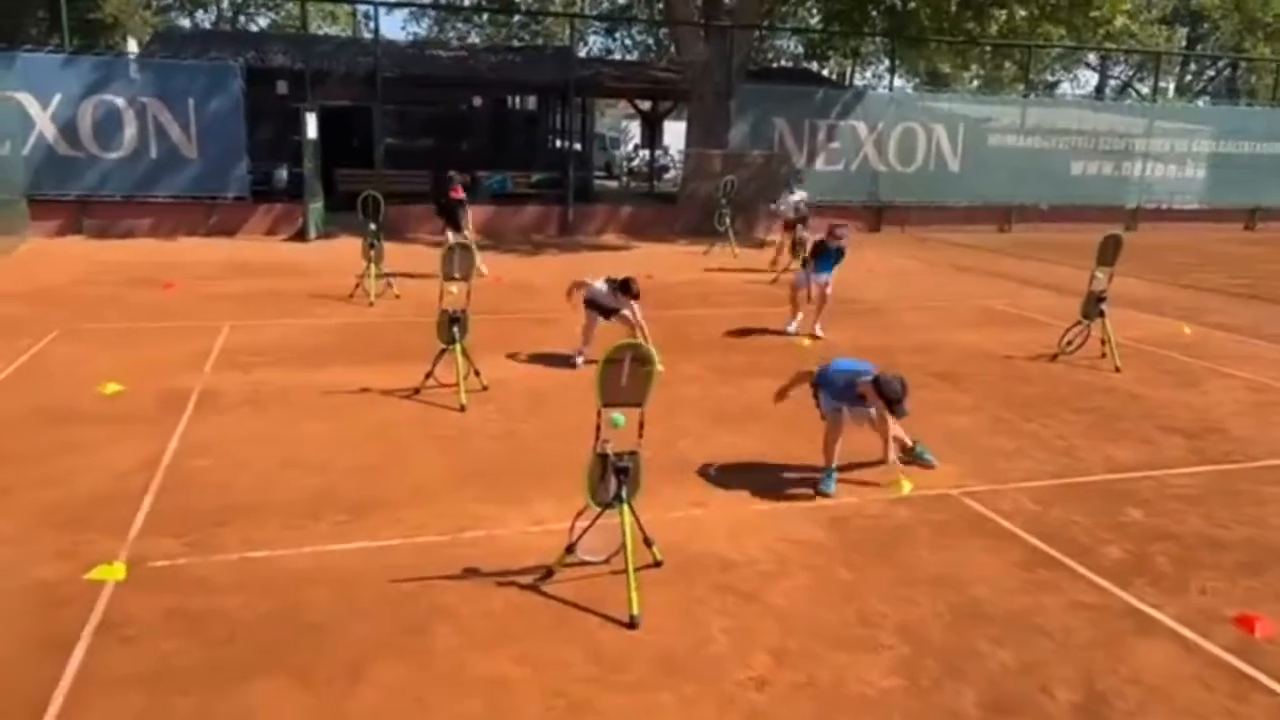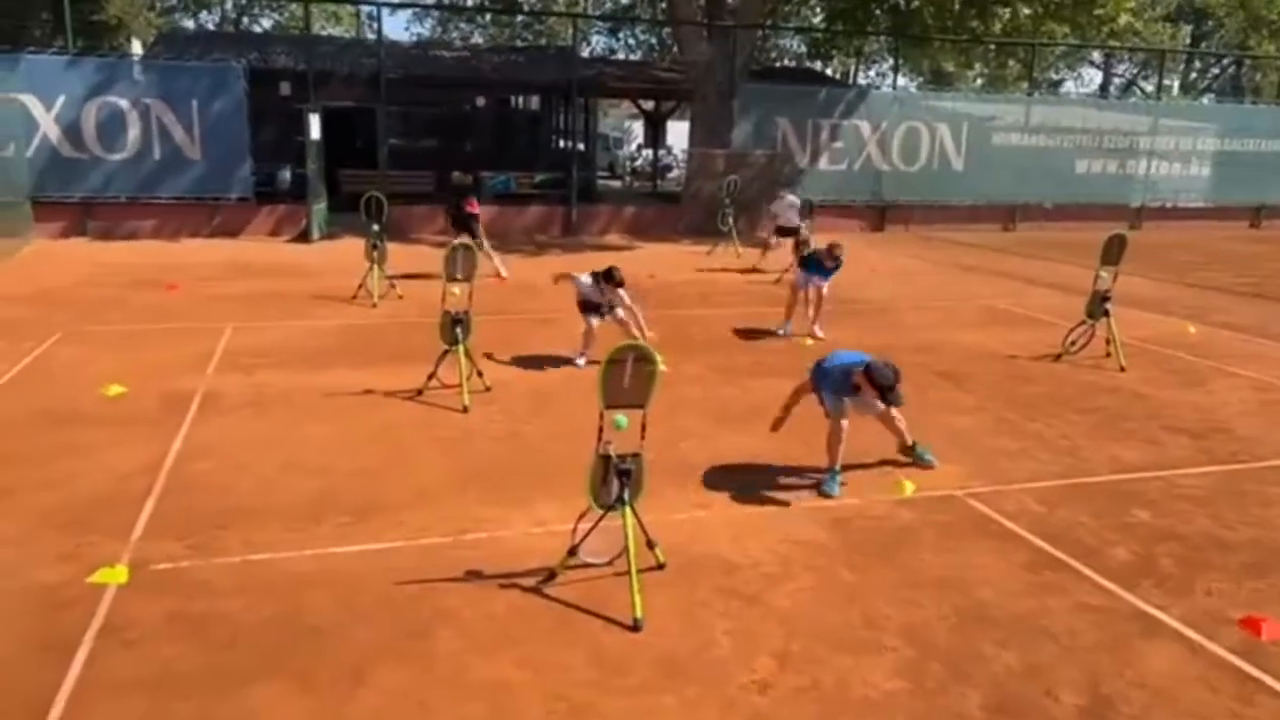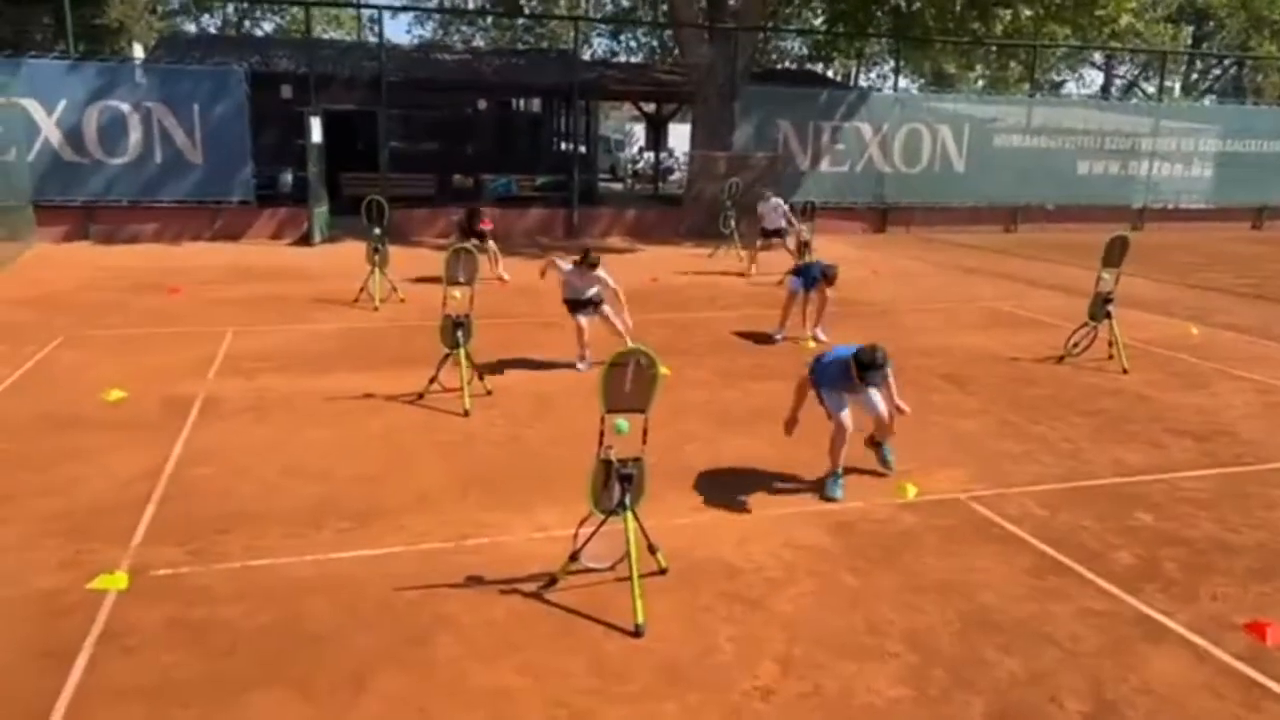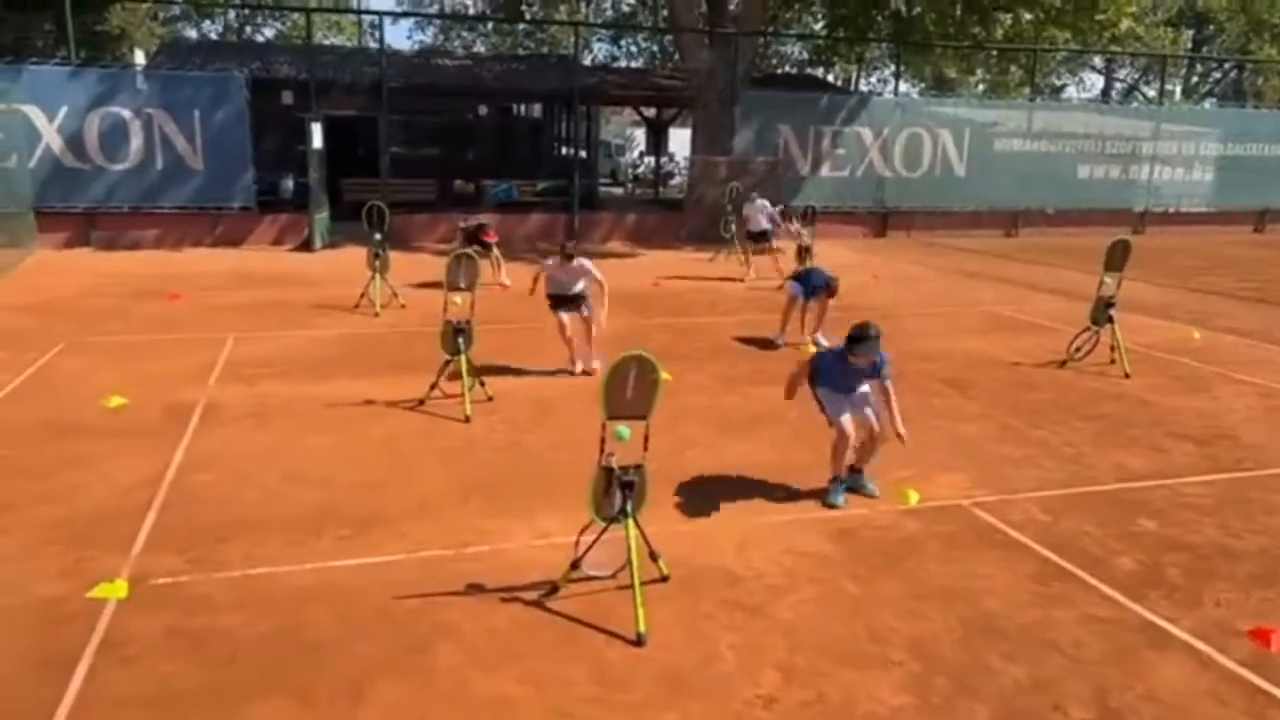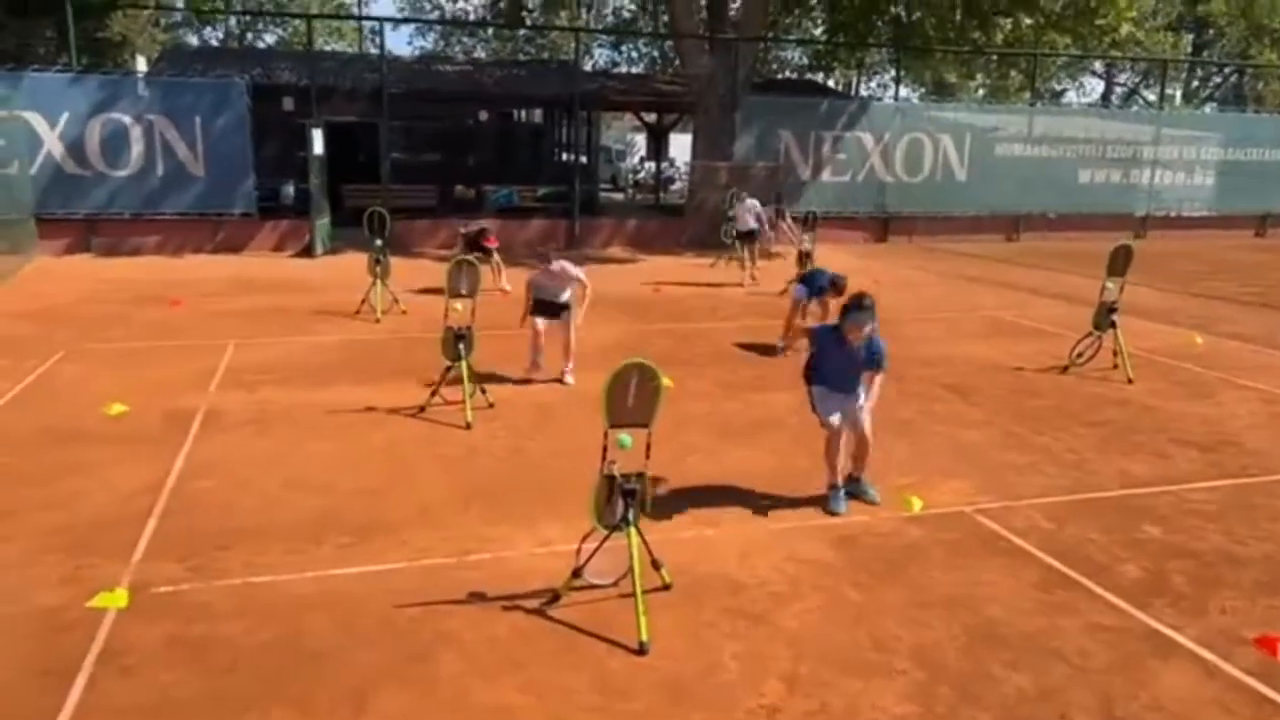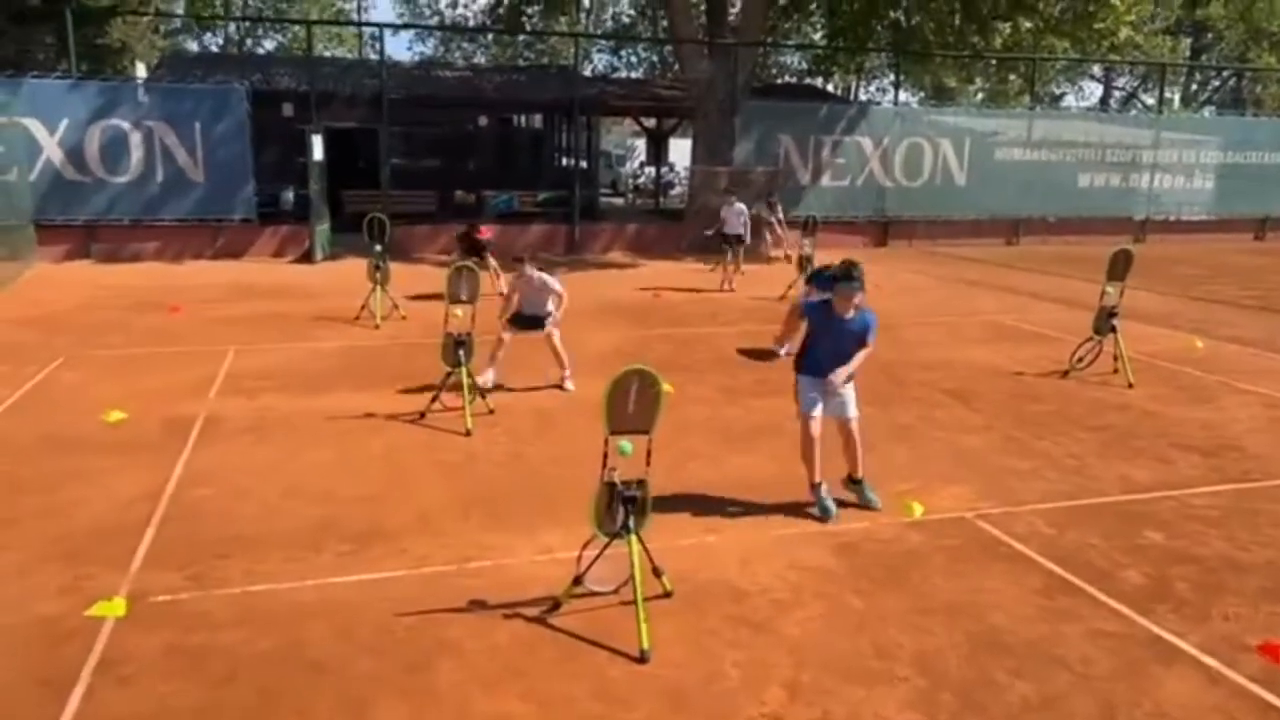
dt=0.1s
person 1, frame 1
left shoulder: (880, 390)
right shoulder: (837, 380)
left elbow: (884, 419)
right elbow: (808, 375)
left wrist: (889, 451)
right wrist: (786, 388)
left hip: (857, 393)
right hip: (828, 389)
left knee: (878, 423)
right knee: (836, 424)
left ankle: (910, 449)
right ankle: (829, 472)
person 1, frame 2
left shoulder: (877, 375)
right shoulder: (831, 375)
left elbow: (893, 392)
right elbow: (803, 388)
left wrist: (890, 409)
right wrist: (784, 413)
left hip: (857, 385)
right hip: (830, 387)
left knee: (889, 416)
right knee: (840, 424)
left ankle: (909, 446)
right ankle: (832, 473)
person 1, frame 3
left shoulder: (877, 369)
right shoulder: (829, 369)
right elbow: (804, 383)
left wrist: (895, 400)
right wrist: (793, 414)
right hip: (830, 385)
left knee: (886, 420)
right knee: (844, 425)
left ankle: (877, 441)
right ankle: (834, 475)
person 1, frame 4
left shoulder: (879, 360)
right shoulder: (830, 359)
left elbow: (886, 388)
right elbow: (803, 367)
left wrist: (896, 422)
right wrist: (792, 384)
left hip: (857, 389)
right hip: (828, 388)
left knee: (875, 433)
right knee: (847, 433)
left ankle: (856, 472)
right ankle: (836, 482)
person 1, frame 5
left shoulder: (876, 345)
right shoulder: (827, 335)
left elbow: (876, 377)
left wrist: (868, 406)
left hip: (852, 390)
right hip: (822, 387)
left knee: (864, 438)
right knee: (836, 432)
left ankle: (855, 481)
right ankle: (835, 489)
person 1, frame 6
left shoulder: (866, 319)
right shoulder: (816, 308)
left elbow: (866, 348)
right elbow: (795, 310)
left wrist: (846, 371)
right wrist: (784, 337)
left hip: (842, 379)
right hip: (810, 377)
left knee: (850, 432)
right knee: (811, 431)
left ankle: (857, 481)
right ankle: (818, 490)
